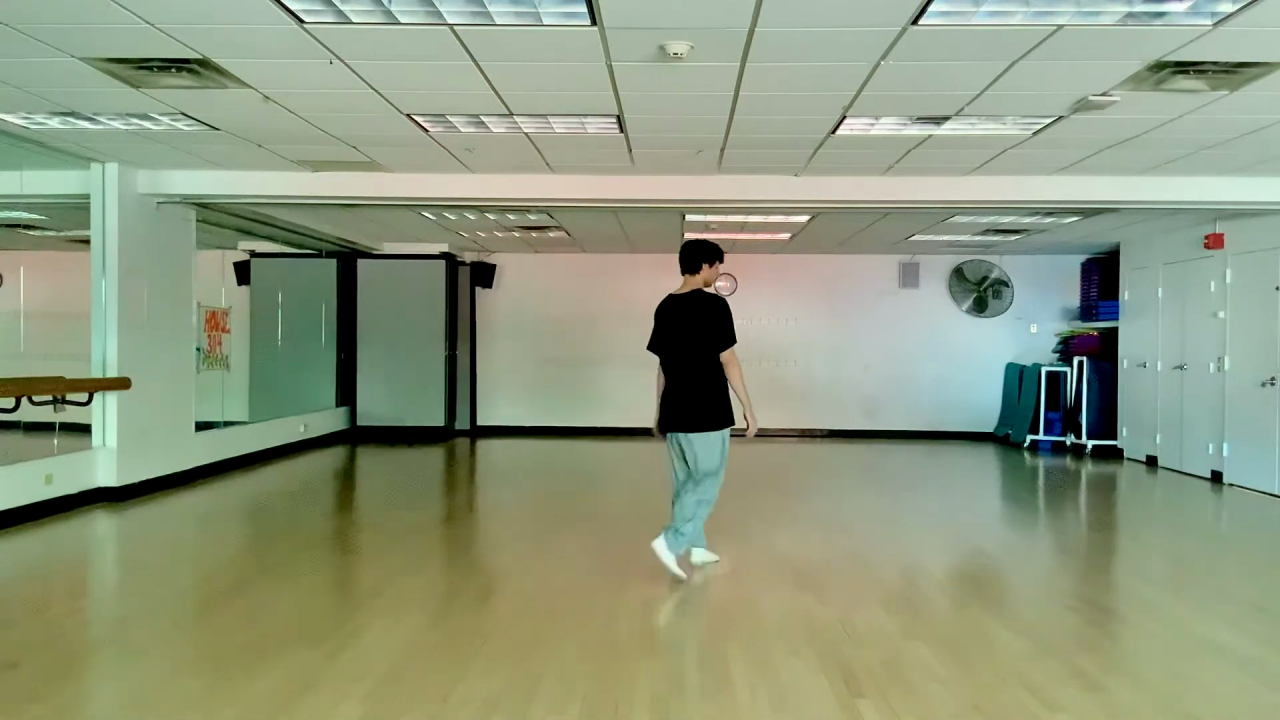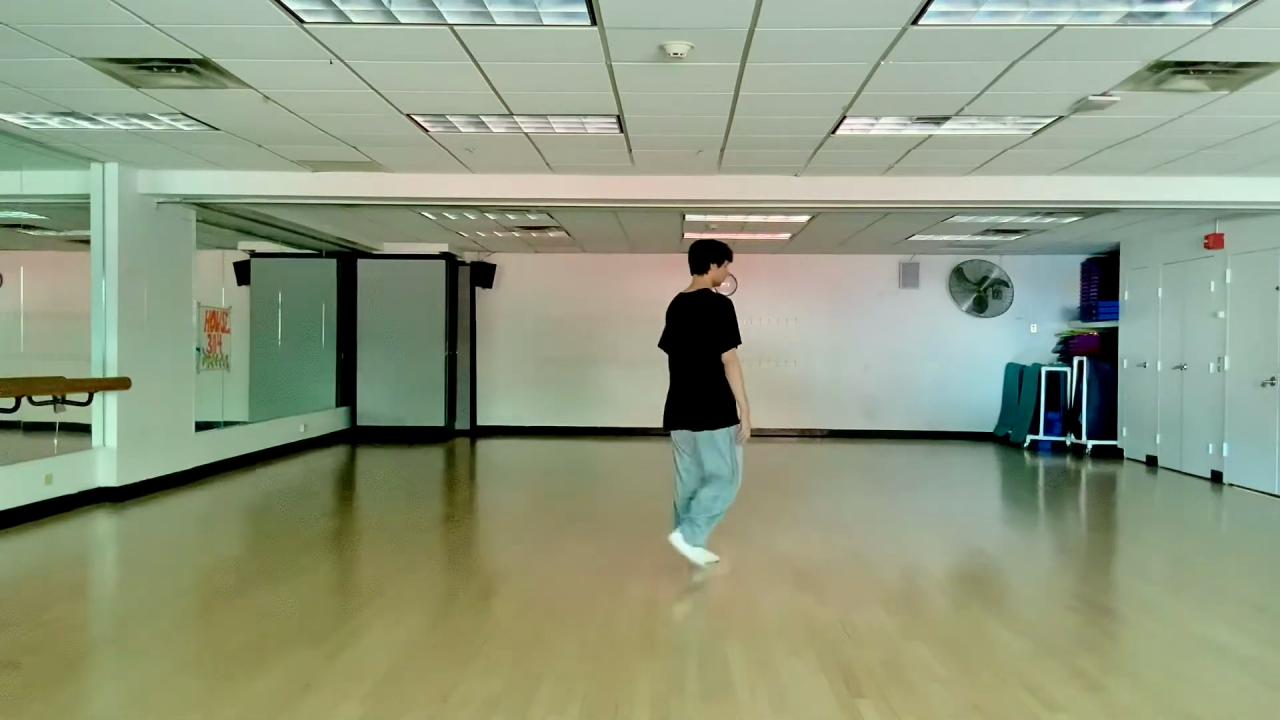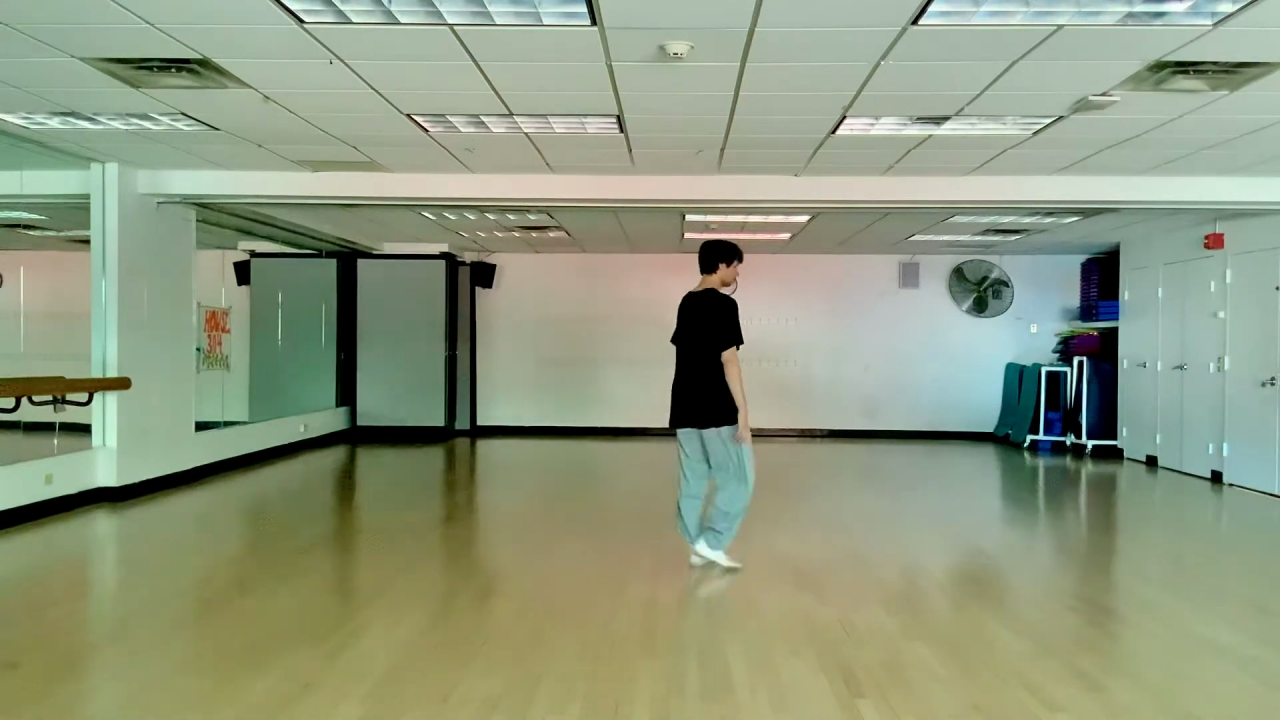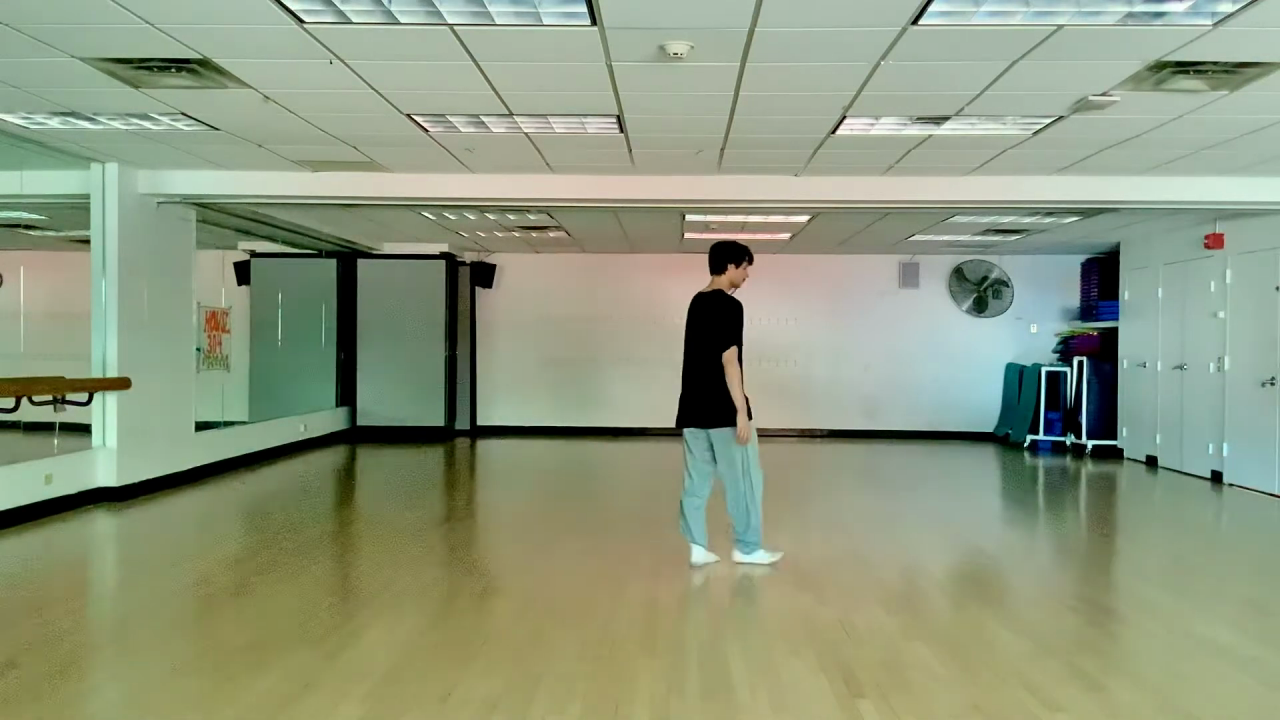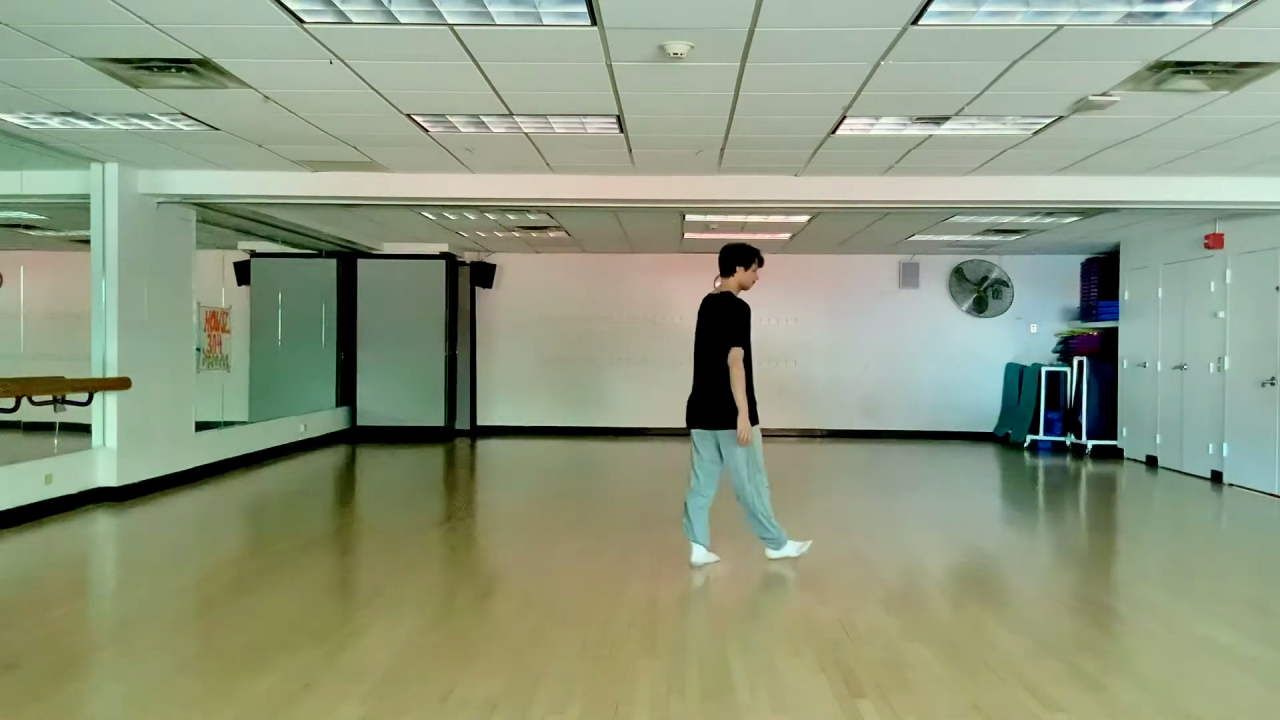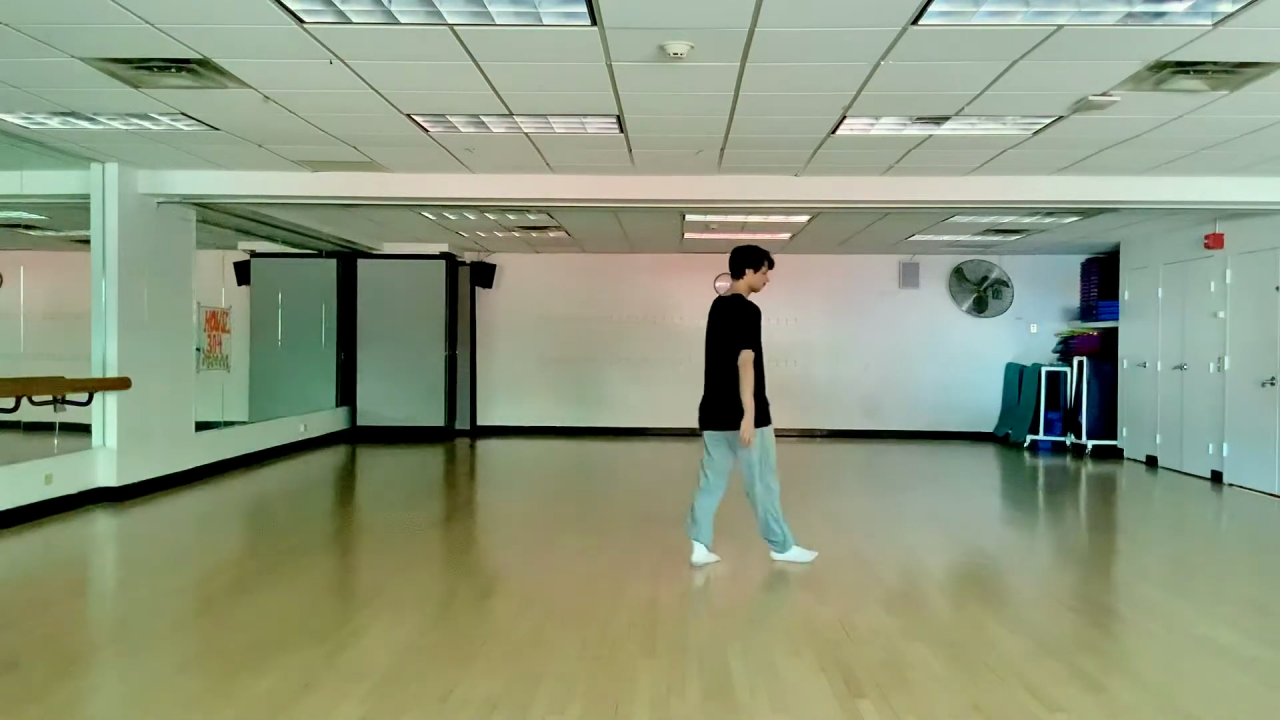
dt=0.1s
person 1, frame 1
left shoulder: (665, 308)
right shoulder: (714, 305)
left elbow: (662, 364)
right elbow: (728, 360)
left wrist: (659, 409)
right wrist: (748, 406)
left hip: (674, 412)
right hip: (708, 412)
left knee: (685, 482)
right knee: (706, 483)
left ankle: (696, 546)
right ankle: (670, 541)
person 1, frame 2
left shoulder: (675, 306)
right shoulder: (719, 305)
right elbow: (729, 361)
right wrist: (744, 410)
left hip: (679, 410)
right hip: (713, 411)
left knee: (689, 480)
right knee: (725, 478)
left ankle: (696, 546)
right ankle: (687, 533)
person 1, frame 3
left shoulder: (686, 303)
right shoulder: (723, 305)
right elbow: (729, 360)
right wrist: (743, 409)
left hip: (685, 409)
right hip: (718, 410)
left knee: (692, 481)
right knee: (738, 478)
left ankle: (699, 546)
right ankle: (712, 541)
person 1, frame 4
left shoulder: (697, 303)
right shoulder: (728, 305)
right elbow: (729, 360)
right wrist: (742, 411)
left hip: (693, 409)
right hip: (722, 410)
left knee: (697, 479)
right knee: (744, 478)
left ankle: (697, 547)
right ankle: (748, 548)
person 1, frame 5
left shoulder: (707, 304)
right shoulder: (736, 308)
right elbow: (735, 361)
right wrist: (744, 412)
left hip: (702, 410)
right hip: (729, 411)
left knee: (702, 479)
right knee: (751, 481)
left ankle: (699, 546)
right ankle: (775, 543)
person 1, frame 6
left shoulder: (718, 306)
right shoulder: (747, 311)
right elbow: (745, 363)
right wrist: (749, 413)
left hip: (714, 411)
right hip: (739, 413)
left knee: (712, 479)
right knee: (761, 482)
left ankle: (700, 544)
right ankle: (781, 546)
